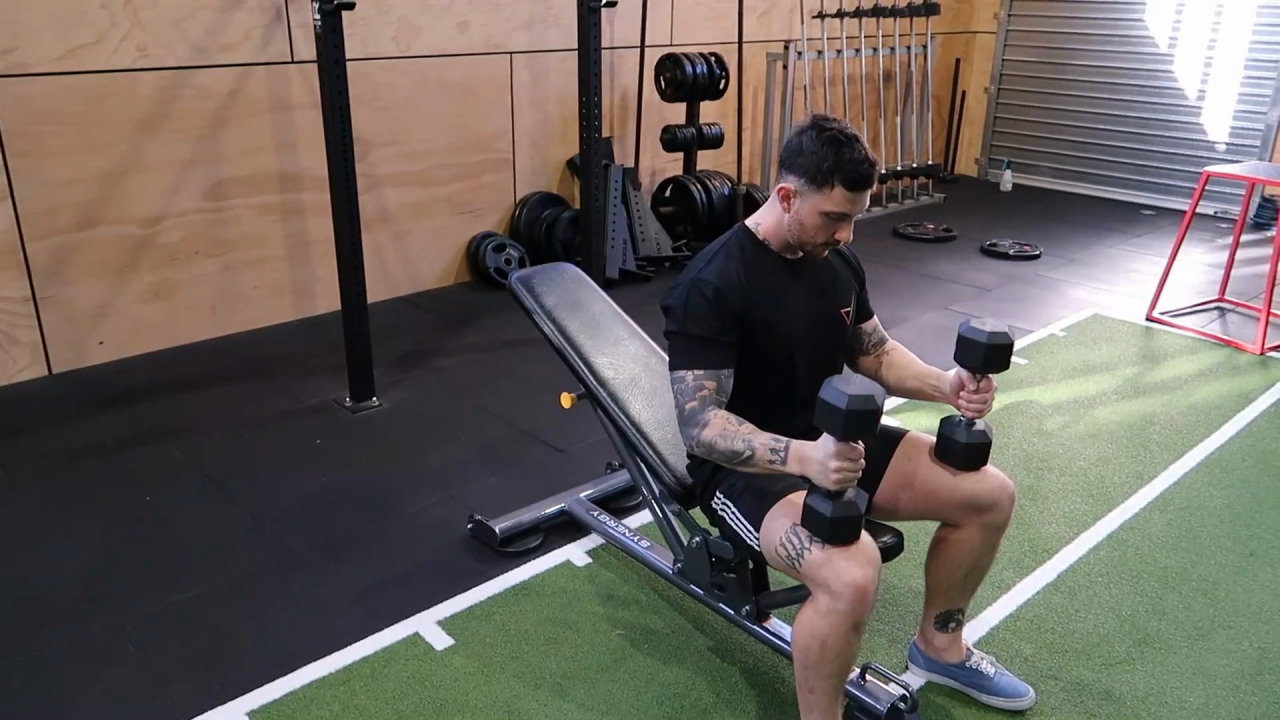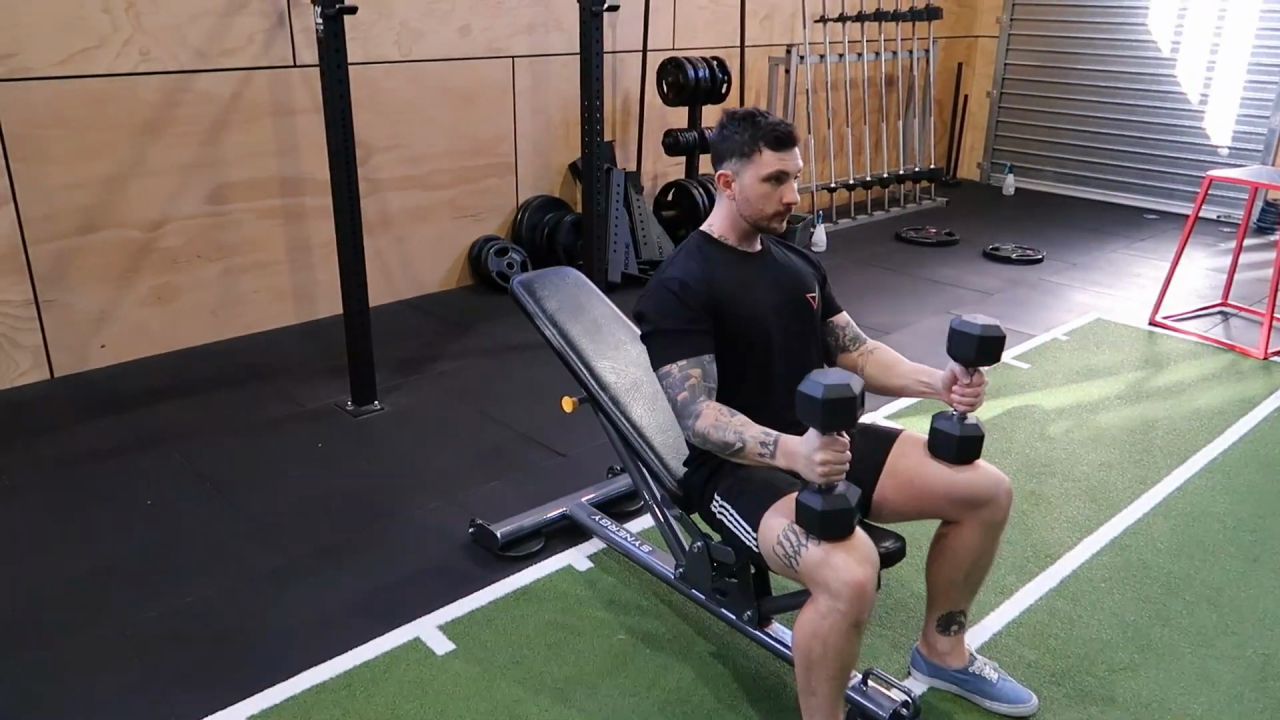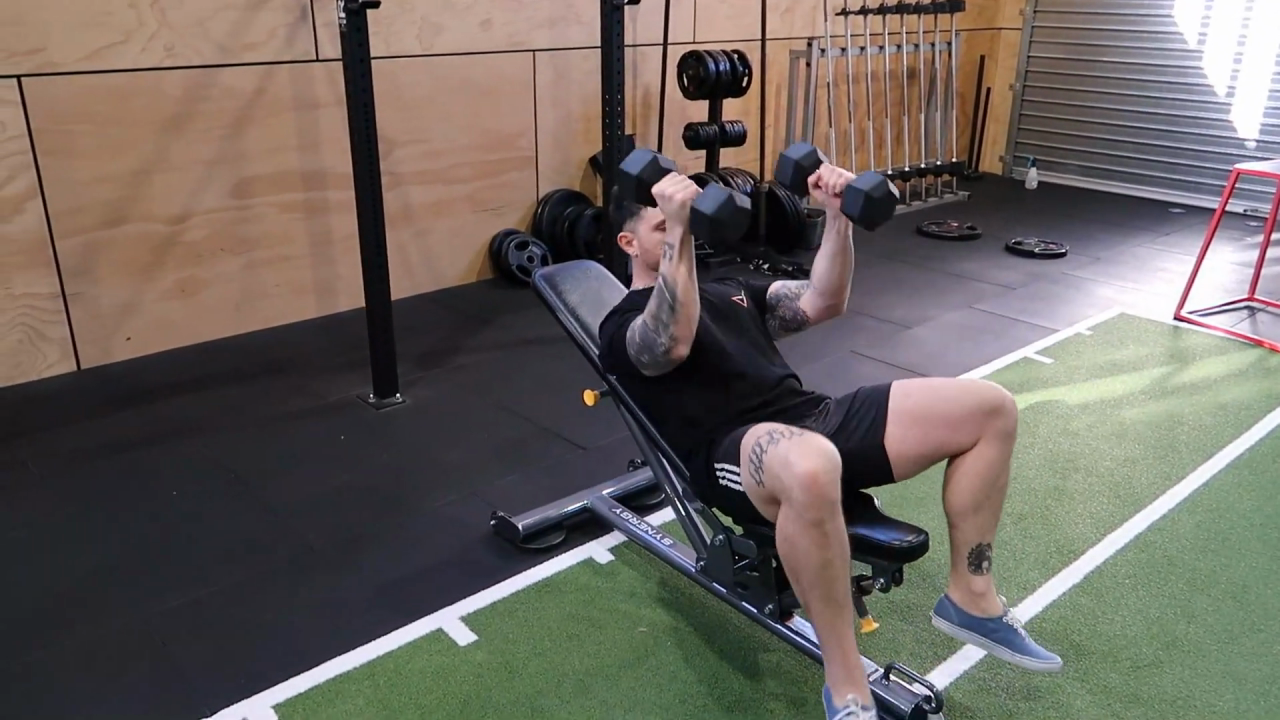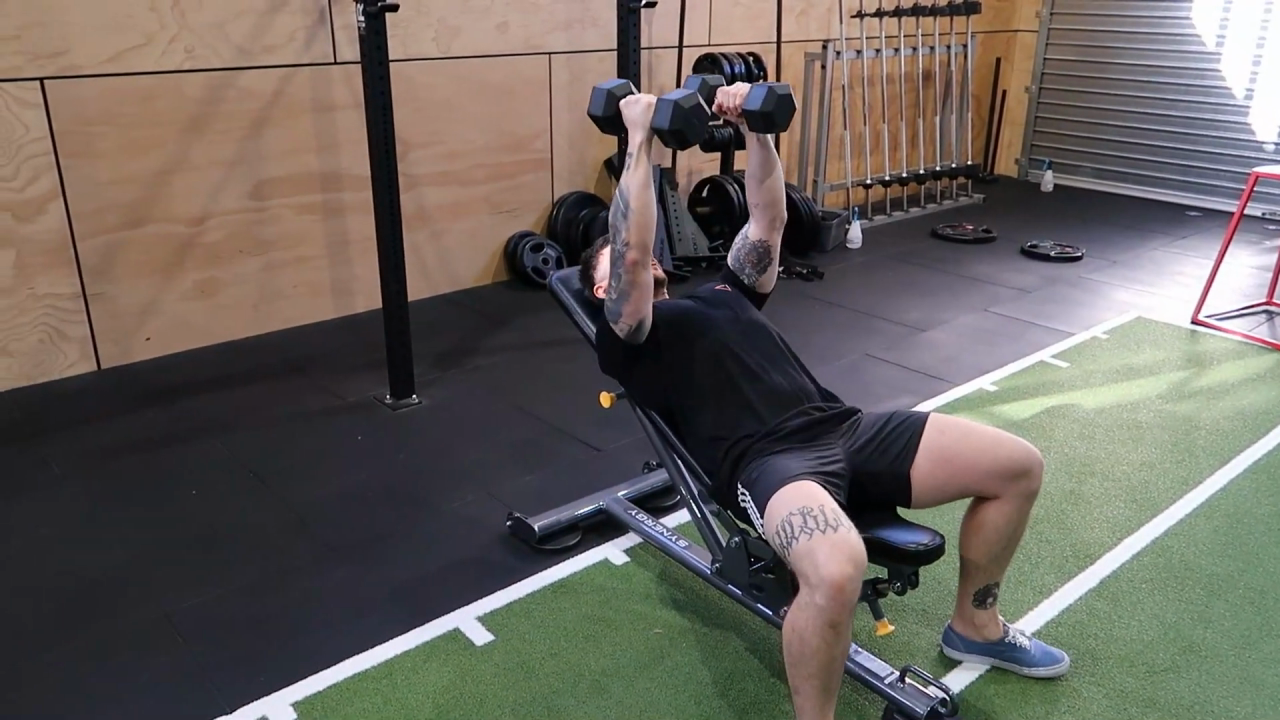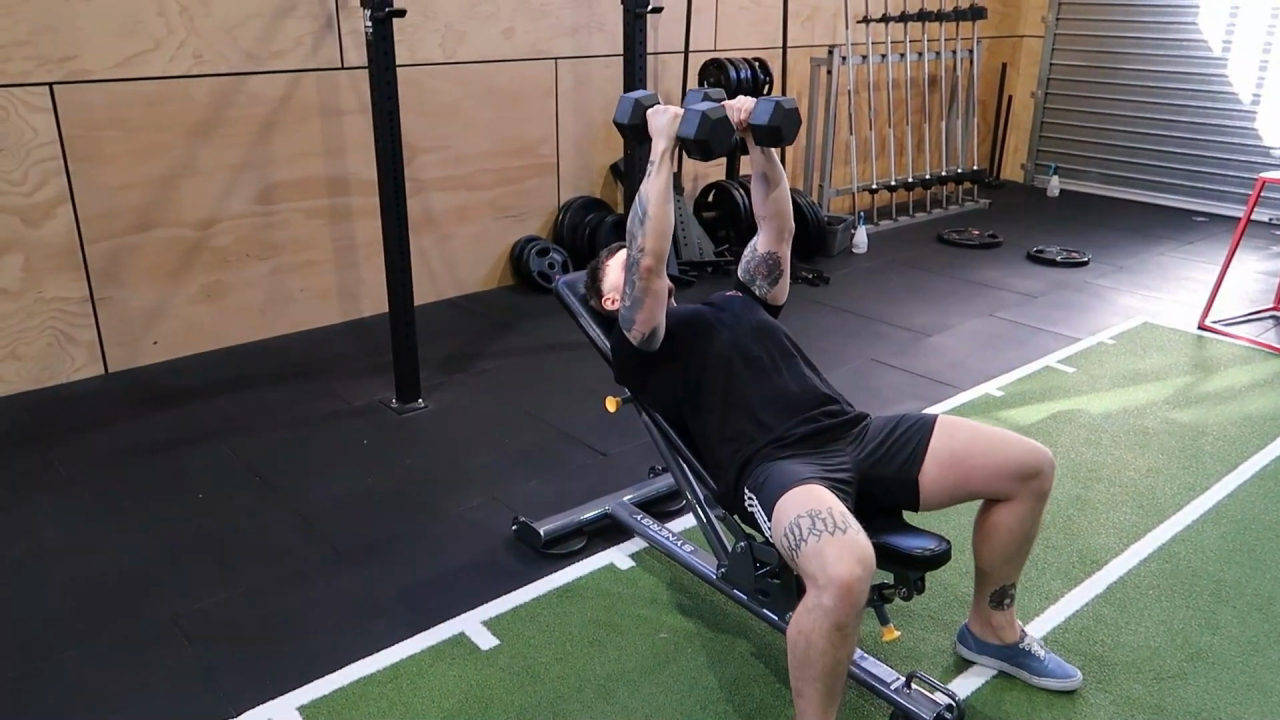
dt=0.7s
person 1, frame 1
left shoulder: (836, 263)
right shoulder: (714, 284)
left elbow: (875, 355)
right elbow: (699, 424)
left wrist: (944, 384)
right wrist: (801, 457)
left hip: (829, 443)
right hip: (745, 468)
left knee: (988, 495)
right knee: (850, 575)
left ankle: (940, 646)
person 1, frame 2
left shoulder: (797, 263)
right shoulder: (680, 286)
left elbow: (857, 353)
right elbow: (697, 415)
left wrist: (937, 382)
right wrist: (792, 452)
left hip: (820, 443)
right hip: (739, 469)
left knee: (986, 491)
right knee: (849, 575)
left ankle: (942, 651)
person 1, frame 3
left shoulder: (729, 288)
right shoulder: (624, 324)
left elbow: (823, 302)
right elbow: (671, 344)
left wrist: (836, 218)
right wrist: (678, 236)
left hip: (815, 424)
right hip: (735, 456)
left knee: (989, 408)
right knee: (810, 469)
left ankle: (971, 598)
person 1, frame 4
left shoulder: (725, 291)
right shoulder: (627, 337)
left elbow: (769, 217)
right elbow: (633, 252)
left wrist: (752, 127)
right wrist: (640, 139)
left hip: (841, 430)
right hip: (764, 461)
left knee: (1018, 466)
right knee: (835, 571)
left ankle: (975, 626)
person 1, frame 5
left shoulder: (736, 299)
right shoulder: (640, 345)
left elbow: (777, 228)
right elbow: (648, 261)
left wrist: (756, 139)
right wrist: (662, 148)
left hip: (852, 435)
right hip: (775, 464)
left knee: (1030, 466)
right knee: (844, 574)
left ankle: (991, 630)
